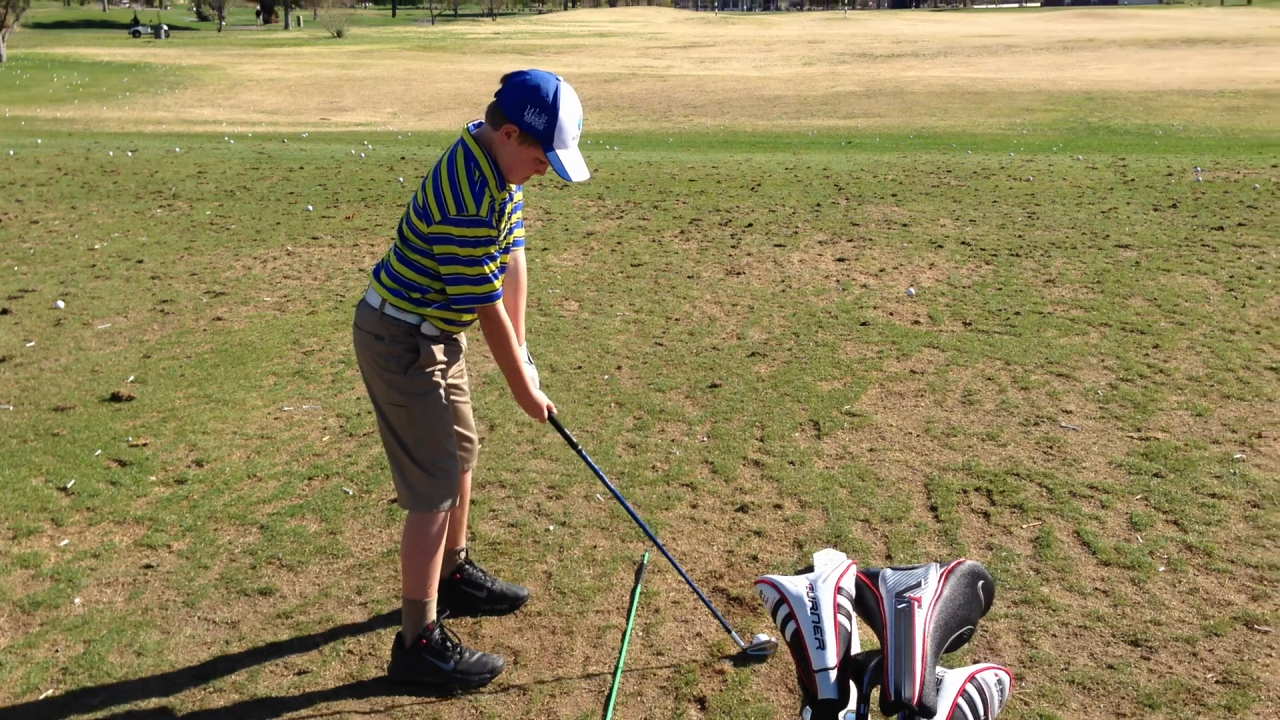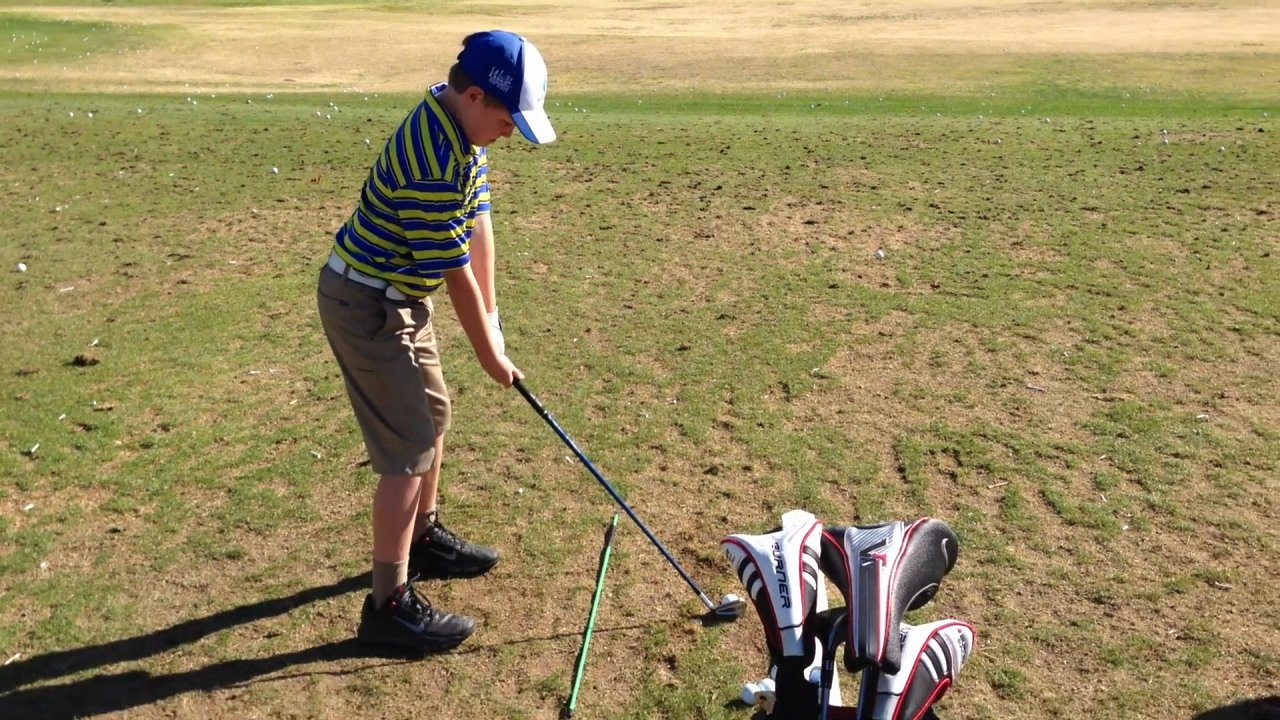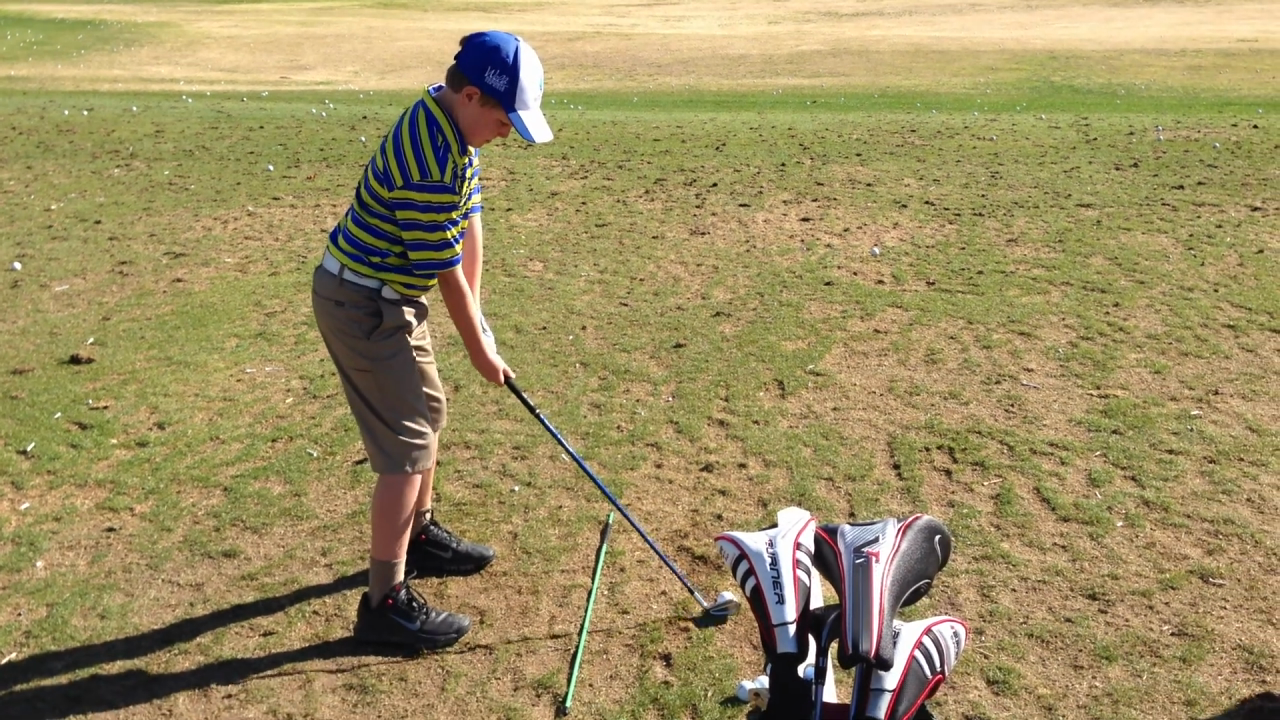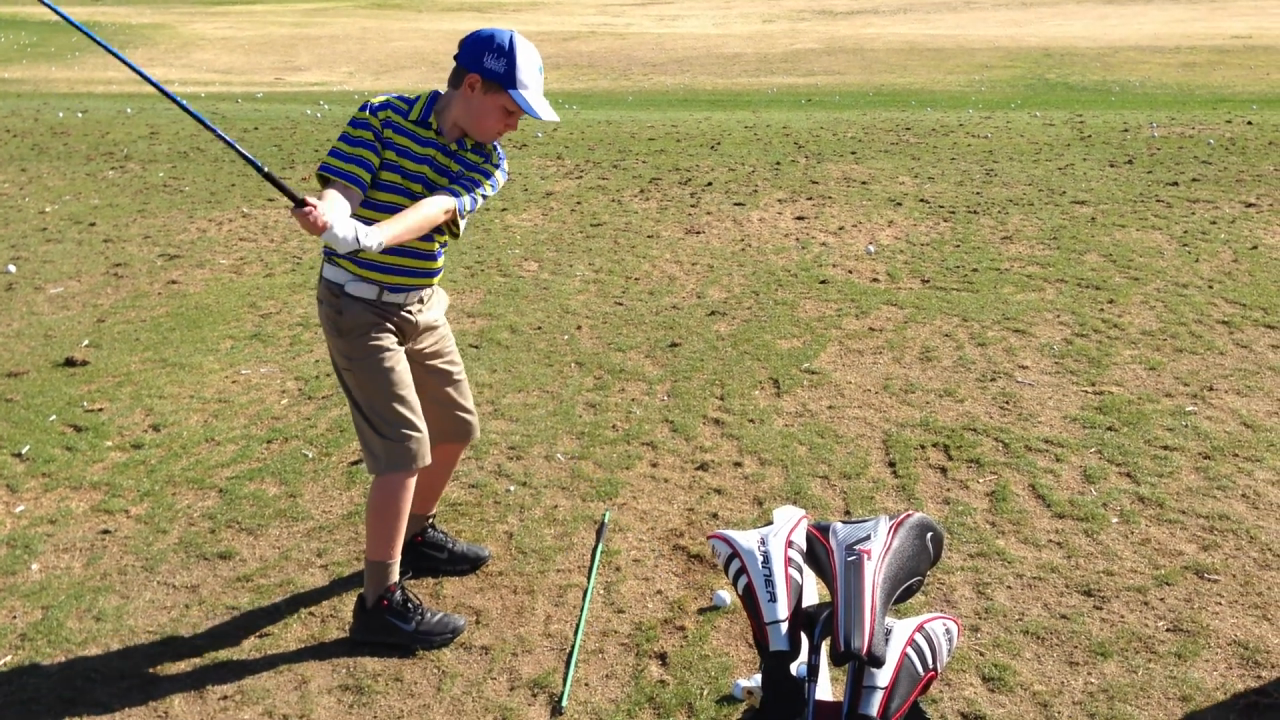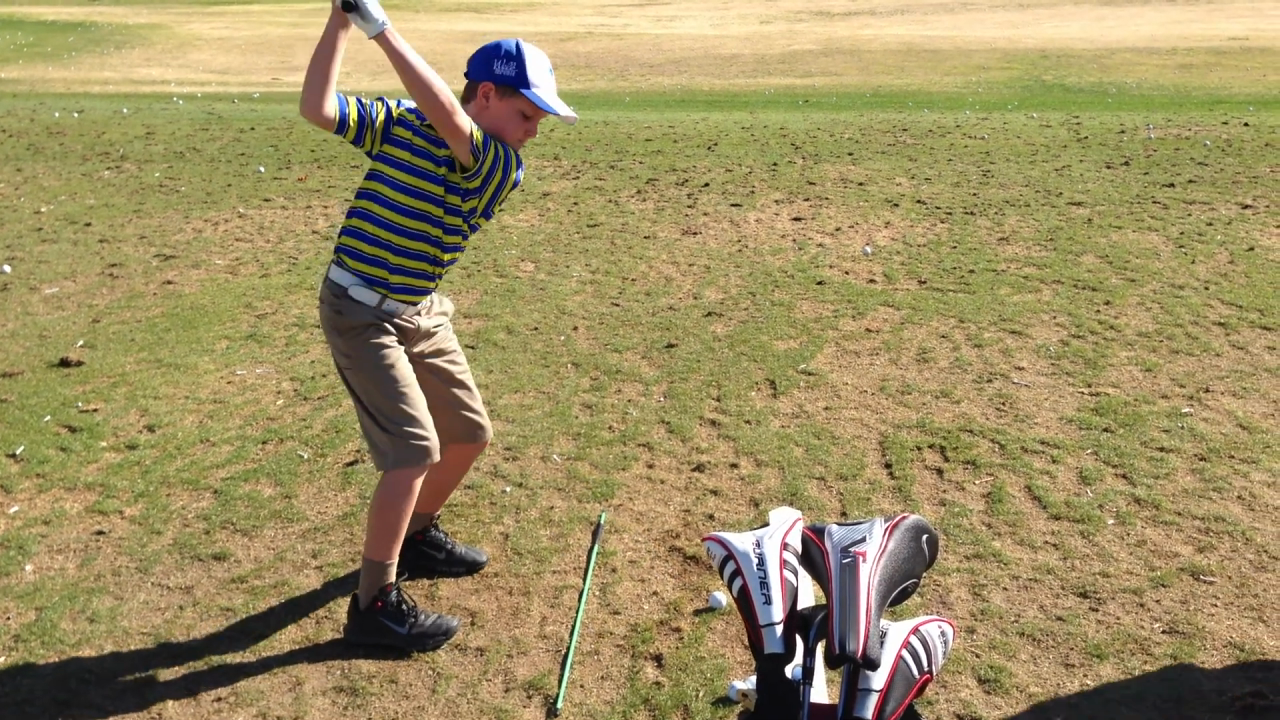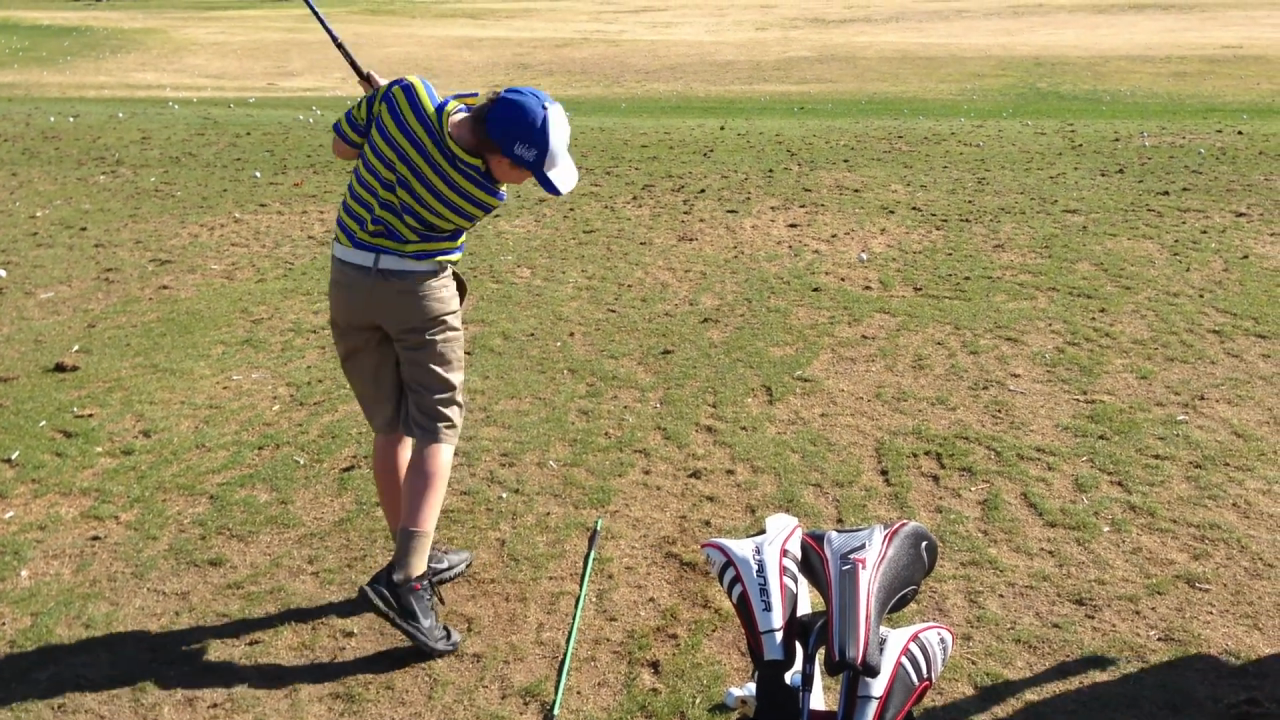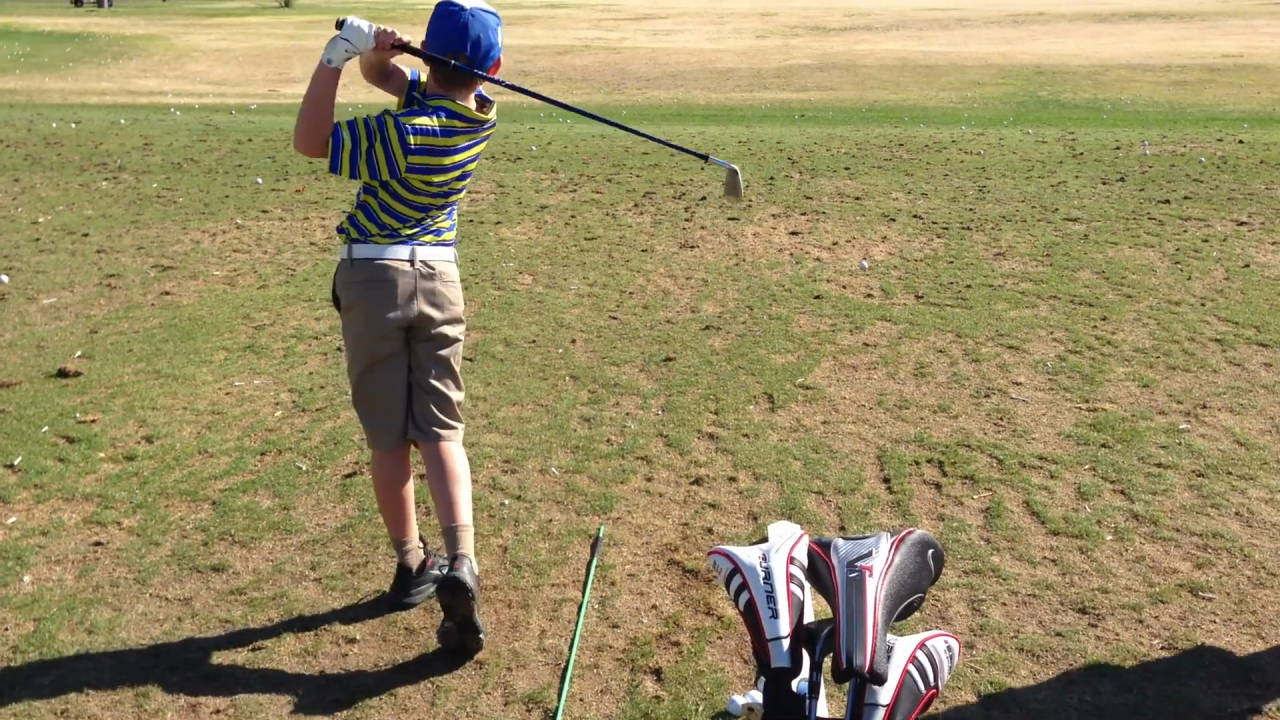
dt=0.5s
person 1, frame 1
left shoulder: (496, 162)
right shoulder: (469, 196)
left elbow: (512, 258)
right elbow: (487, 306)
left wrist: (522, 350)
right wrist: (522, 387)
left hip: (433, 330)
right hip: (401, 340)
left knee: (459, 453)
right knee: (433, 486)
left ankle: (452, 575)
right ankle: (419, 641)
person 1, frame 2
left shoulder: (457, 125)
right shoulder: (433, 162)
left elbow: (479, 223)
right elbow: (456, 271)
left wrist: (492, 317)
right wrist: (488, 354)
left hip: (398, 297)
right hip: (367, 306)
left knee: (432, 415)
right knee: (407, 449)
left ankle: (423, 537)
right ankle: (389, 604)
person 1, frame 3
left shoulder: (450, 123)
right shoulder: (430, 161)
left elbow: (469, 225)
right elbow: (446, 271)
left wrist: (477, 317)
right wrist: (479, 349)
left hip: (390, 295)
right hip: (362, 303)
left knee: (427, 413)
right knee: (407, 445)
left ankle: (418, 535)
right ankle: (385, 603)
person 1, frame 4
left shoulder: (486, 164)
right shoulder: (383, 116)
left elbow: (437, 208)
right elbow: (337, 184)
left wrist: (371, 237)
right wrist: (328, 213)
left hip: (420, 303)
right hip: (358, 305)
left knee: (455, 428)
right knee: (405, 449)
left ankle: (415, 537)
right ankle: (380, 603)
person 1, frame 5
left shoulder: (501, 168)
right shoulder: (397, 122)
left elbow: (446, 118)
right elbow: (317, 107)
left hip: (418, 312)
right hip: (359, 311)
left knee: (469, 433)
right knee: (413, 448)
left ankle: (416, 535)
right ankle: (374, 602)
person 1, frame 6
left shoulder: (409, 96)
right shoulder: (484, 190)
left elbow: (345, 140)
left hip: (352, 280)
right hip: (423, 294)
left knee: (390, 427)
right knee: (436, 435)
left ankle: (414, 556)
right ankle: (408, 577)
person 1, frame 7
left shoulder: (404, 132)
right shoulder: (481, 113)
left elbow: (308, 141)
right elbow: (386, 75)
left wrist: (335, 56)
left hip: (372, 278)
right hip: (437, 278)
left knee: (389, 436)
right knee: (441, 430)
left ankle: (413, 565)
right ankle: (460, 563)
